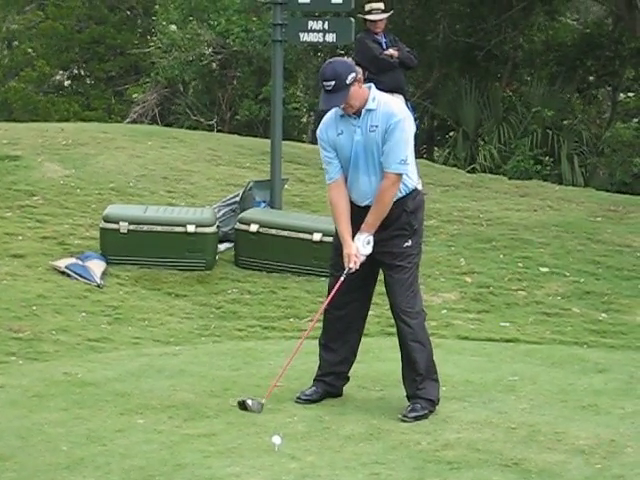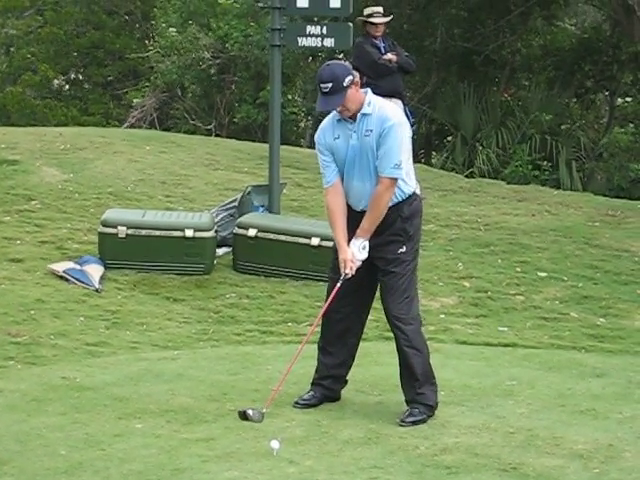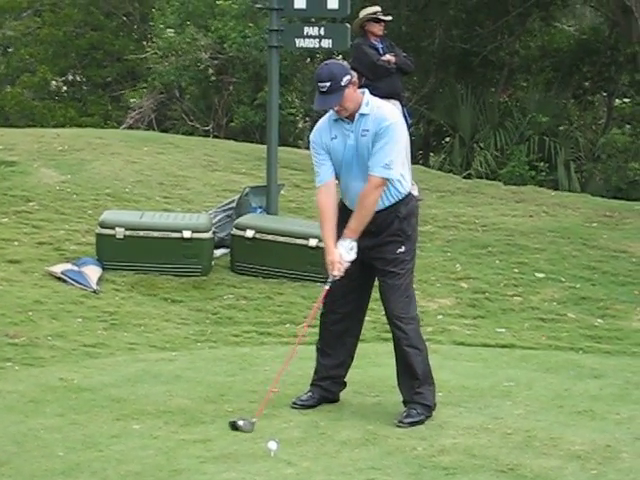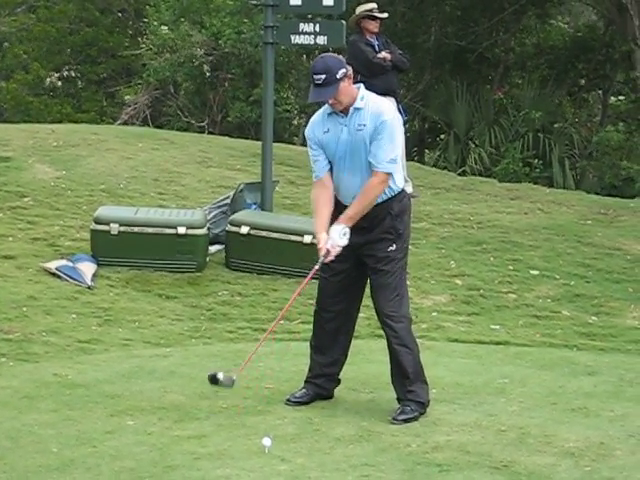
dt=0.5s
person 1, frame 1
left shoulder: (394, 114)
right shoulder: (328, 126)
left elbow: (392, 180)
right elbow: (337, 185)
left wrist: (367, 234)
right wrist: (347, 241)
left hip: (399, 213)
right hip: (355, 212)
left knee: (406, 304)
right knee: (341, 302)
left ankle: (423, 392)
right ankle: (330, 379)
person 1, frame 2
left shoulder: (390, 119)
right shoulder: (326, 132)
left elbow: (387, 185)
right elbow: (334, 191)
left wrist: (362, 240)
right wrist: (343, 246)
left hip: (397, 218)
right hip: (355, 217)
left knee: (400, 310)
right knee: (340, 307)
left ankle: (422, 397)
right ankle: (327, 383)
person 1, frame 3
left shoulder: (387, 119)
right shoulder: (322, 131)
left elbow: (375, 185)
right elbow: (326, 189)
left wrist: (349, 240)
right wrist: (331, 246)
left hip: (392, 218)
right hip: (351, 216)
left knee: (400, 310)
right knee: (337, 307)
left ankle: (420, 398)
right ankle: (326, 384)
person 1, frame 4
left shoulder: (382, 113)
right shoulder: (317, 125)
left elbow: (381, 178)
right elbow: (323, 182)
left wrist: (344, 225)
right wrist: (322, 232)
left hip: (384, 216)
right hip: (343, 215)
left knee: (390, 307)
right knee: (331, 305)
left ankle: (413, 394)
right ankle: (321, 381)
person 2, frame 1
left shoulder: (392, 39)
right shoulder: (362, 39)
left elbow: (413, 61)
right elbow: (379, 63)
left wrist: (397, 55)
right wrist: (400, 60)
left hip: (398, 94)
person 2, frame 2
left shoulder: (390, 43)
right shoulder: (361, 44)
left elbow: (411, 64)
right elbow: (377, 67)
left wrist: (395, 59)
right wrist: (397, 65)
left hip: (396, 99)
person 2, frame 3
left shoulder: (388, 44)
right shoulder: (359, 45)
left elbow: (410, 65)
right elbow: (377, 68)
left wrist: (394, 60)
right wrist: (396, 65)
left hip: (395, 102)
left ankle: (408, 187)
person 2, frame 4
left shoulder: (384, 41)
right shoulder: (355, 42)
left elbow: (405, 62)
right elbow: (372, 65)
left wrist: (389, 57)
right wrist: (392, 63)
left hip: (390, 99)
left ankle: (404, 185)
